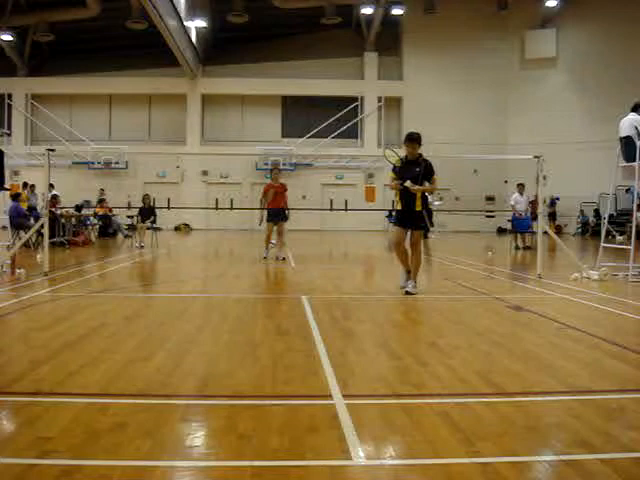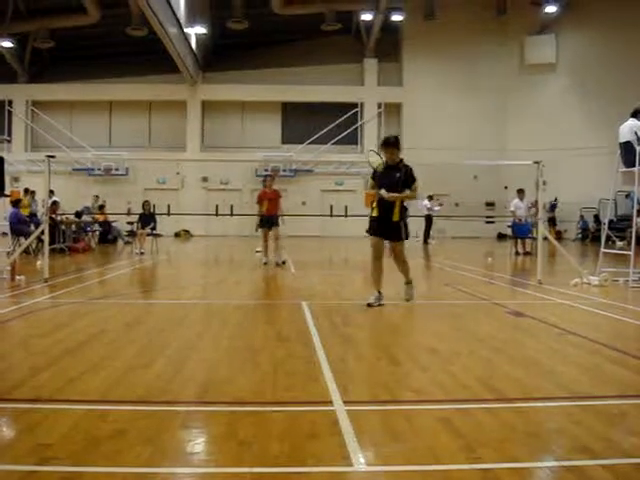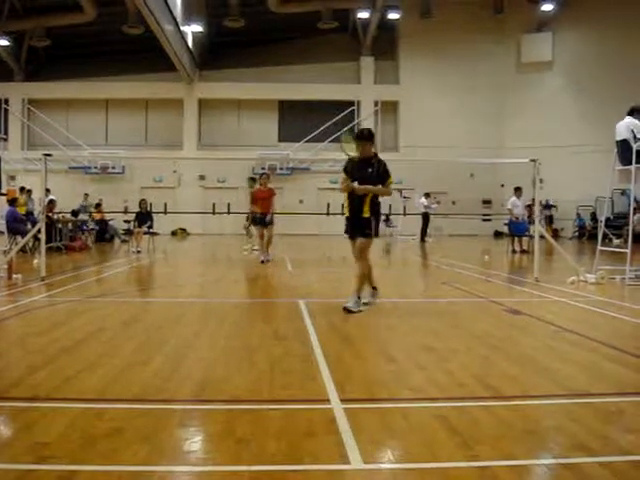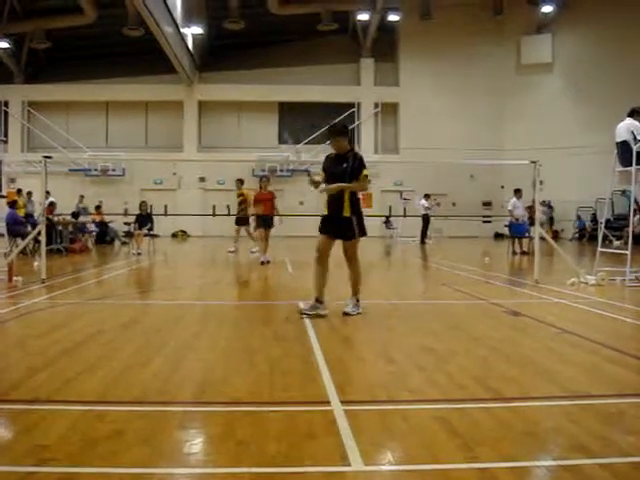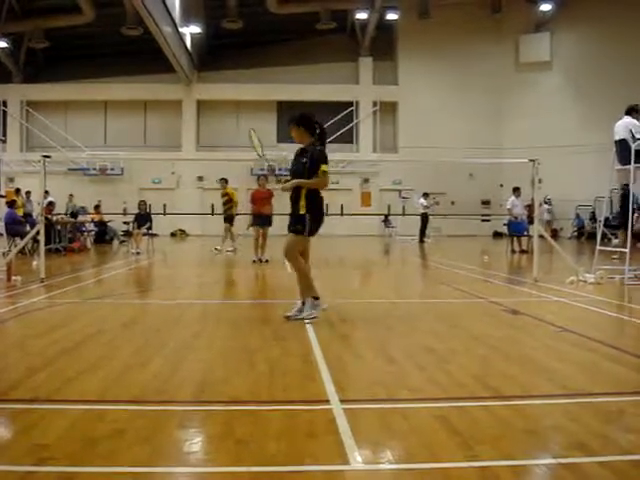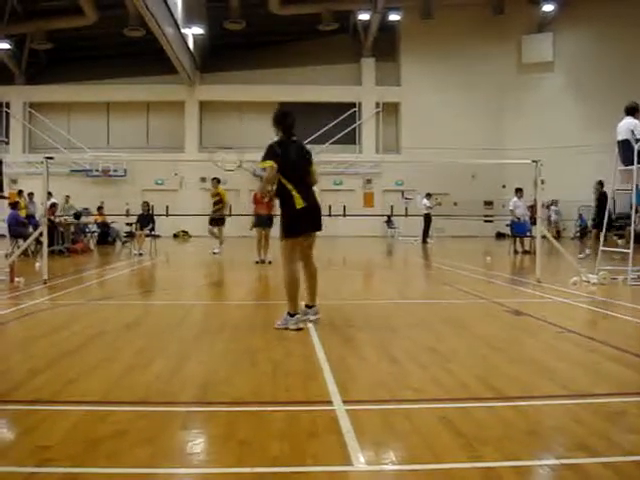
dt=0.4s
person 1, frame 1
left shoulder: (425, 164)
right shoulder: (398, 163)
left elbow: (433, 187)
right elbow: (392, 183)
left wrist: (420, 188)
right wrist: (395, 185)
left hip: (418, 208)
right hip: (401, 207)
left knee: (415, 245)
right knee: (397, 243)
left ankle: (413, 281)
right ankle: (408, 272)
person 1, frame 2
left shoulder: (406, 170)
right shoulder: (378, 169)
left elbow: (414, 194)
right elbow: (370, 189)
left wrist: (398, 196)
right wrist: (374, 193)
left hip: (396, 218)
right hip: (377, 216)
left knee: (397, 255)
right knee: (375, 254)
left ankle: (408, 282)
right ankle: (378, 293)
person 1, frame 3
left shoulder: (379, 165)
right shoulder: (350, 163)
left elbow: (388, 191)
right elbow: (344, 185)
left wrist: (370, 188)
right wrist: (345, 186)
left hip: (368, 215)
right hip: (352, 214)
left knee: (361, 254)
right knee: (360, 256)
left ankle: (356, 298)
right ankle: (373, 289)
person 1, frame 4
left shoulder: (356, 158)
right shoulder: (329, 159)
left elbow: (364, 185)
left wrist: (341, 185)
right wrist: (317, 182)
left hip: (349, 213)
right hip: (330, 212)
left knee: (350, 257)
right knee: (320, 255)
left ankle: (355, 300)
right ankle: (318, 302)
person 1, frame 5
left shoulder: (317, 152)
right shoulder: (300, 152)
left elbow: (322, 182)
left wrist: (295, 183)
right wrist: (291, 184)
left hip: (310, 209)
right hip: (300, 208)
left knee: (290, 251)
right knee: (300, 256)
left ankle: (313, 298)
right ankle: (307, 303)
person 1, frame 6
left shoulder: (275, 148)
right shoulder: (302, 148)
left elbow: (271, 175)
left wrist: (263, 190)
left hip: (293, 207)
right hip: (312, 205)
left knee: (290, 261)
right knee: (307, 259)
left ankle: (293, 315)
right ankle: (311, 307)
